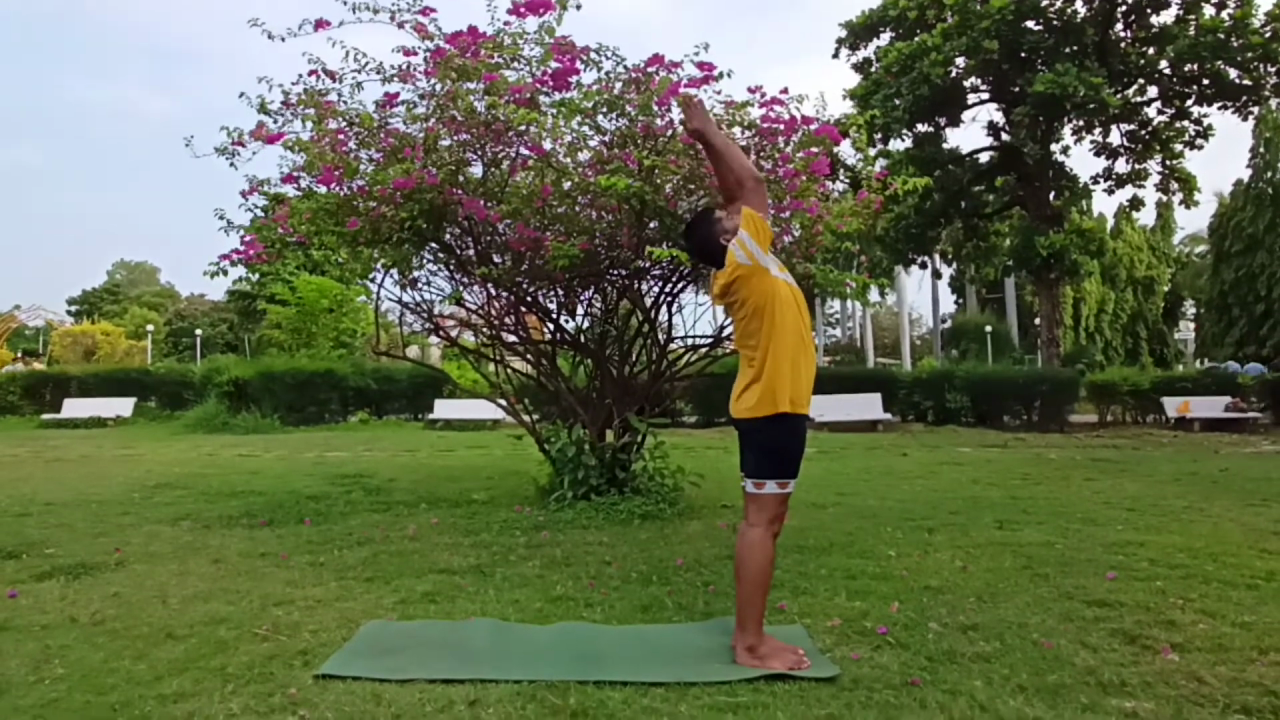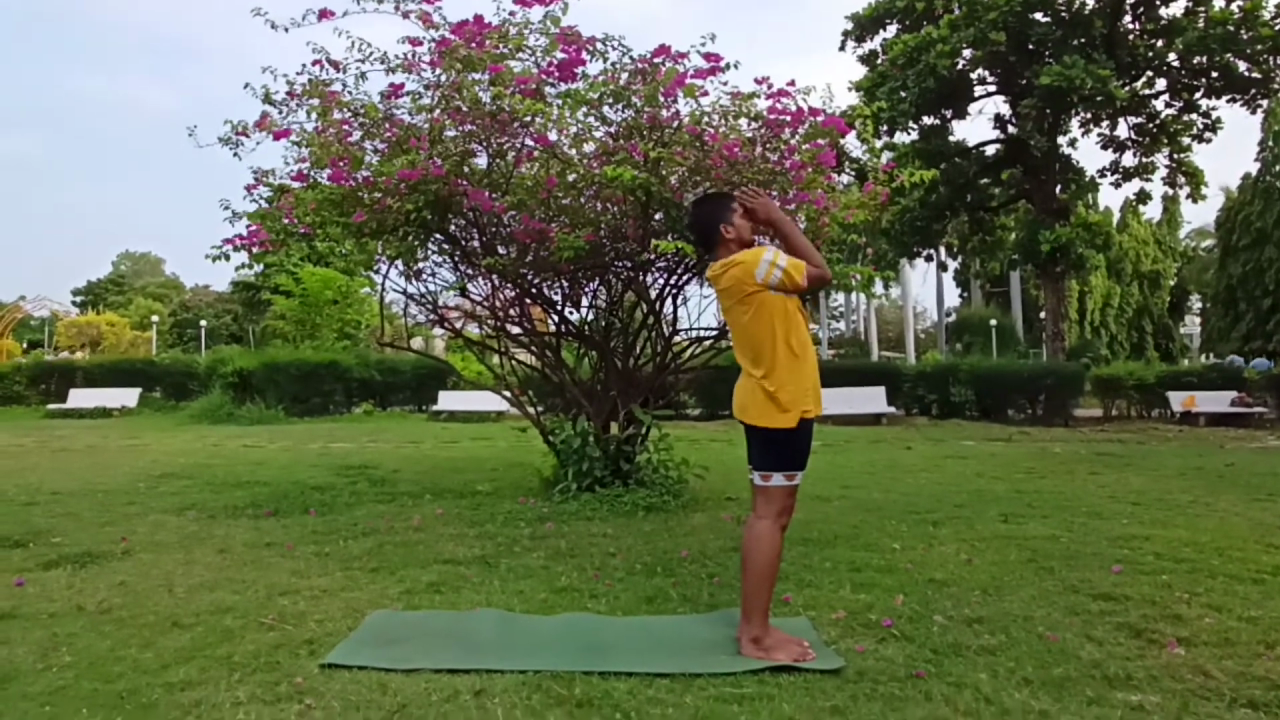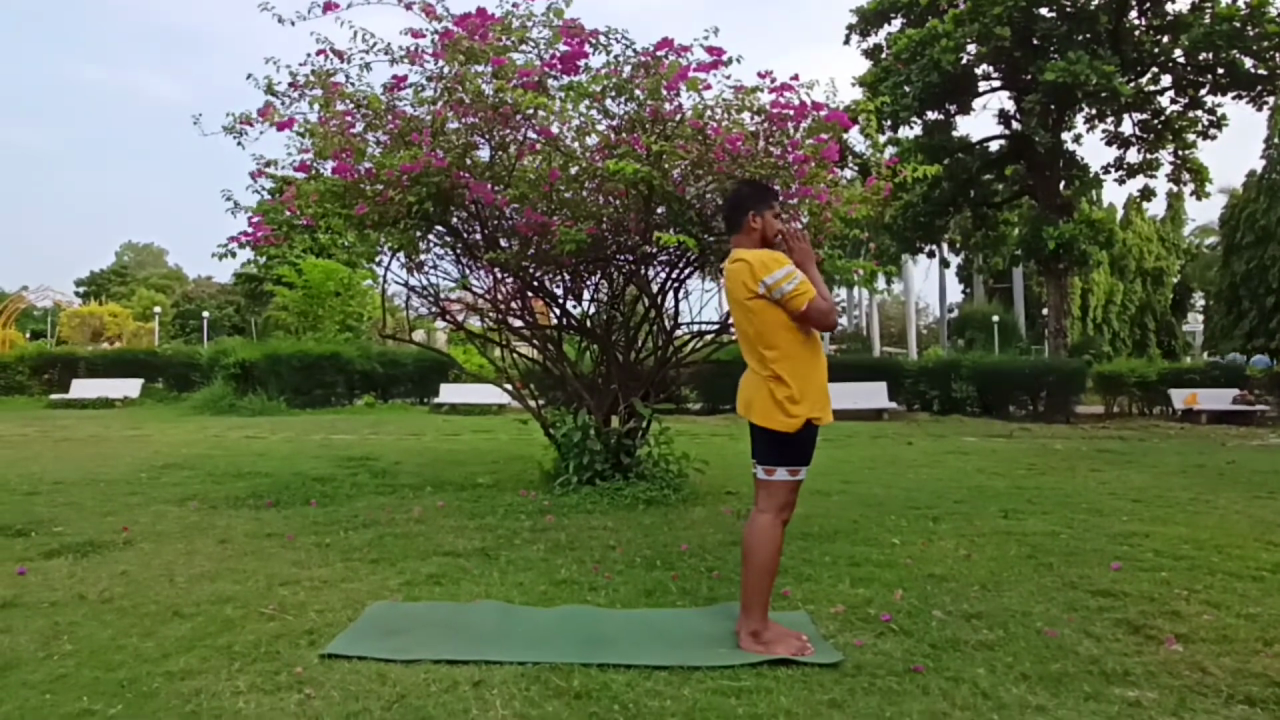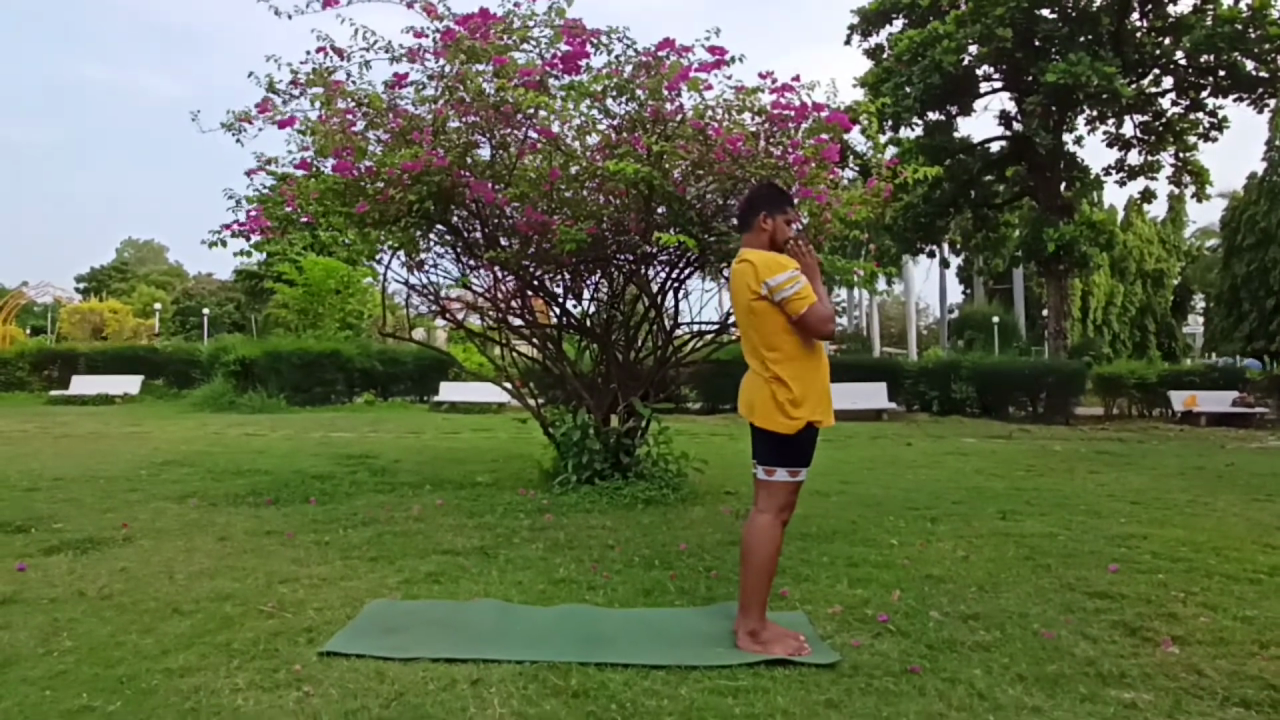
dt=0.7s
person 1, frame 1
left shoulder: (737, 272)
right shoulder: (745, 260)
left elbow: (738, 192)
right elbow: (753, 185)
left wrist: (708, 143)
right wrist: (708, 133)
left hip: (769, 402)
right hip: (774, 405)
left knee: (765, 521)
right knee: (762, 521)
left ankle: (750, 635)
right ankle: (750, 645)
person 1, frame 2
left shoulder: (731, 271)
right shoulder: (753, 263)
left elbow: (798, 271)
right elbow: (820, 273)
left wrist: (769, 224)
right wrist: (777, 218)
left hip: (770, 400)
right hip: (780, 404)
left knee: (771, 514)
right knee: (770, 514)
left ankle: (755, 626)
right ankle: (755, 636)
person 1, frame 3
left shoulder: (739, 266)
right shoulder: (768, 264)
left elbow: (793, 314)
right elbow: (827, 317)
left wrist: (797, 265)
right wrist: (808, 265)
left hip: (774, 396)
right hip: (785, 401)
left knee: (771, 509)
right knee: (773, 510)
left ankle: (754, 620)
right ankle: (755, 629)
person 1, frame 4
left shoulder: (745, 266)
right shoulder: (774, 265)
right elbow: (823, 325)
left wrist: (801, 273)
right wrist: (813, 274)
left hip: (775, 398)
right hip: (787, 402)
left knee: (770, 509)
right knee: (772, 509)
left ankle: (751, 620)
right ankle: (753, 629)
